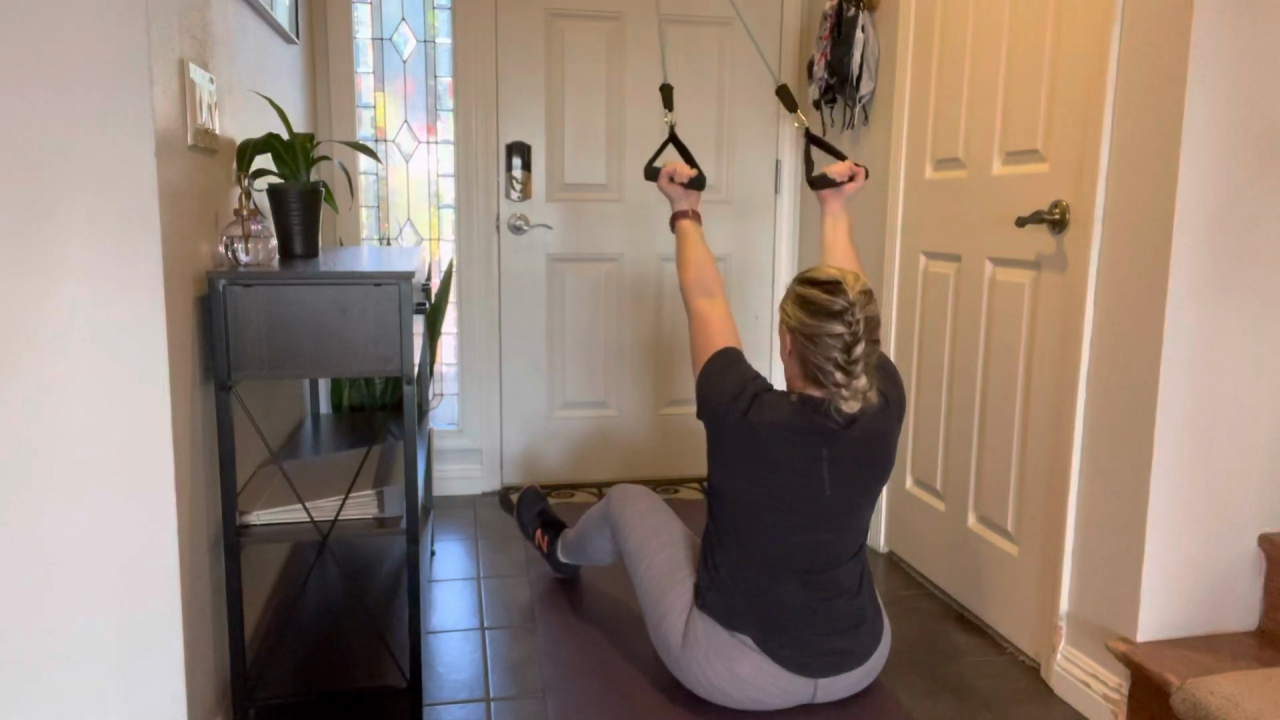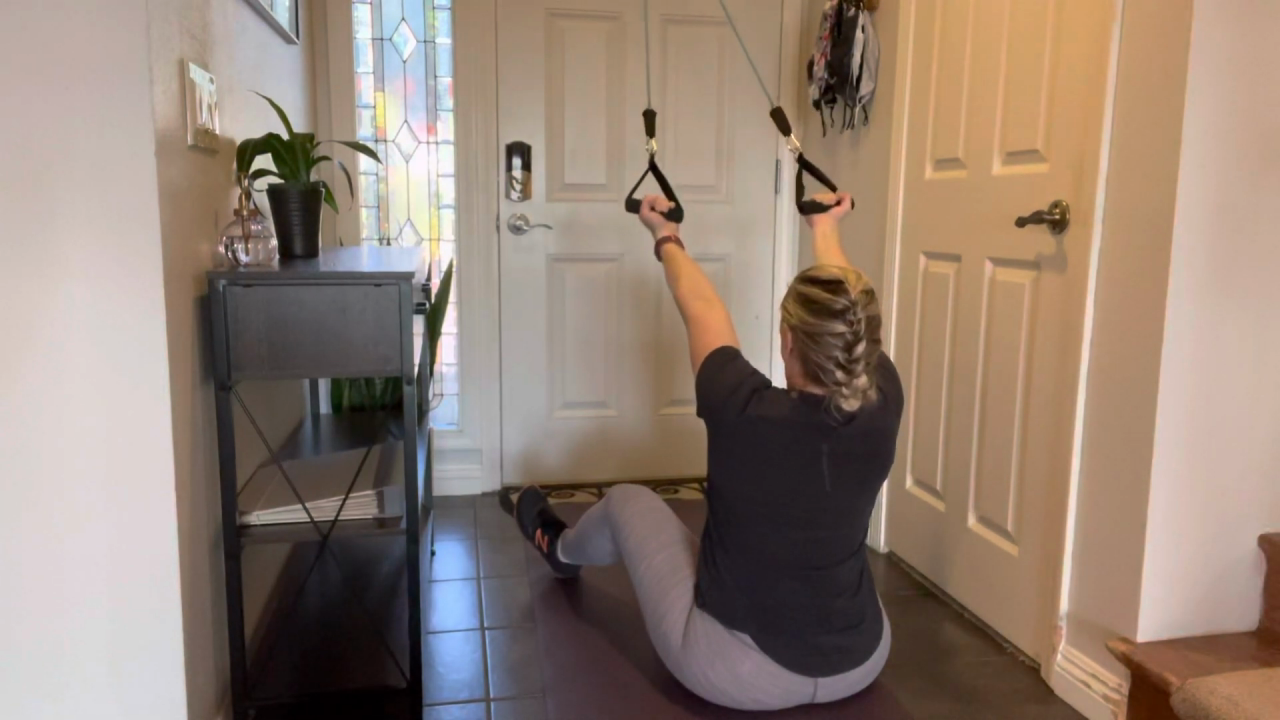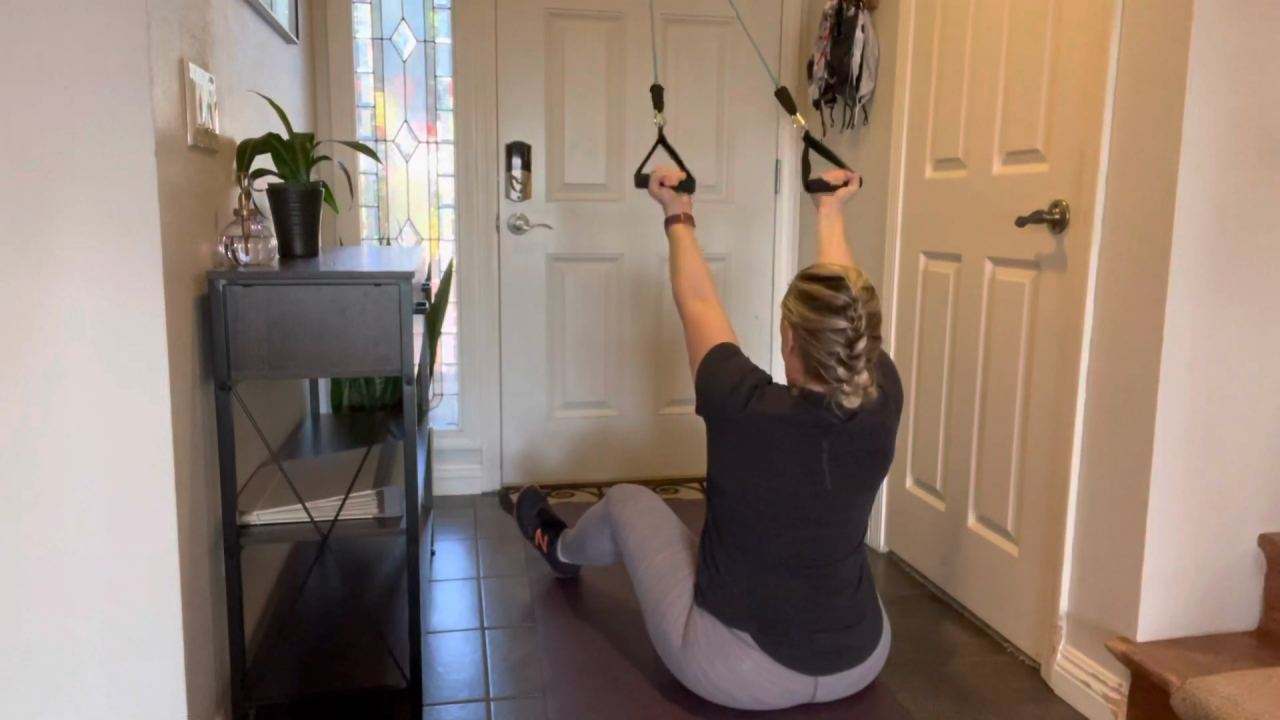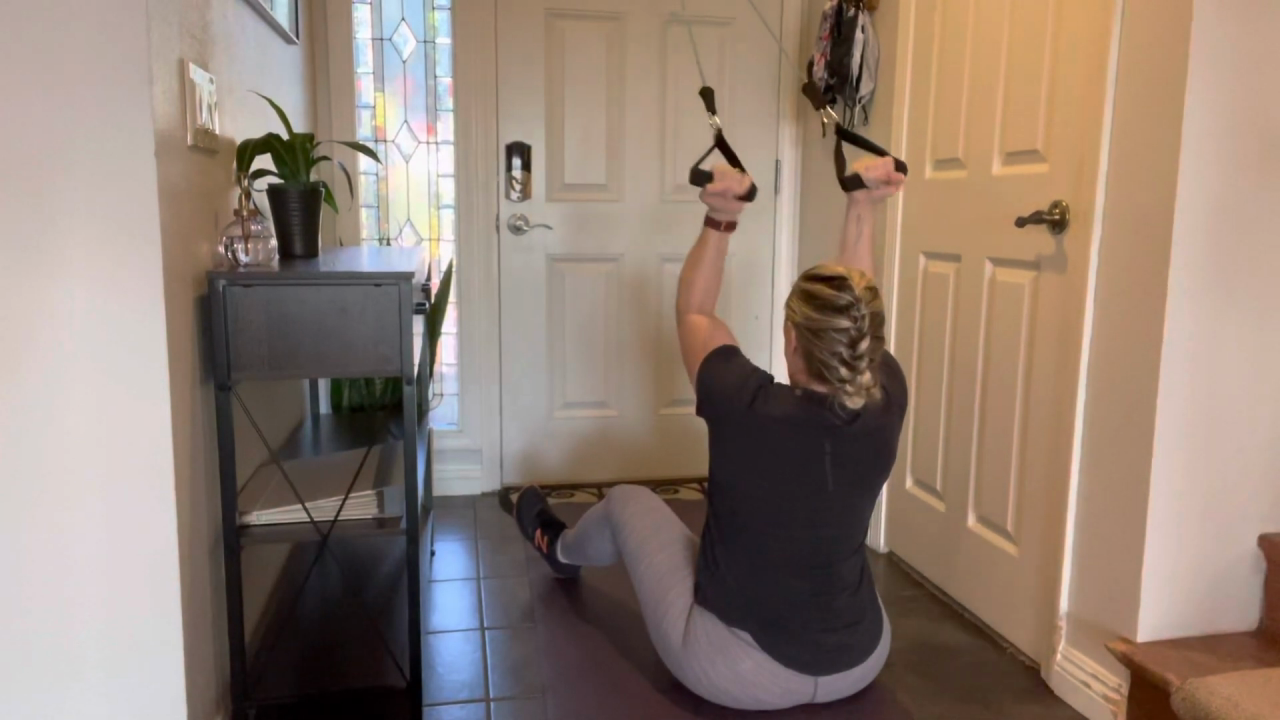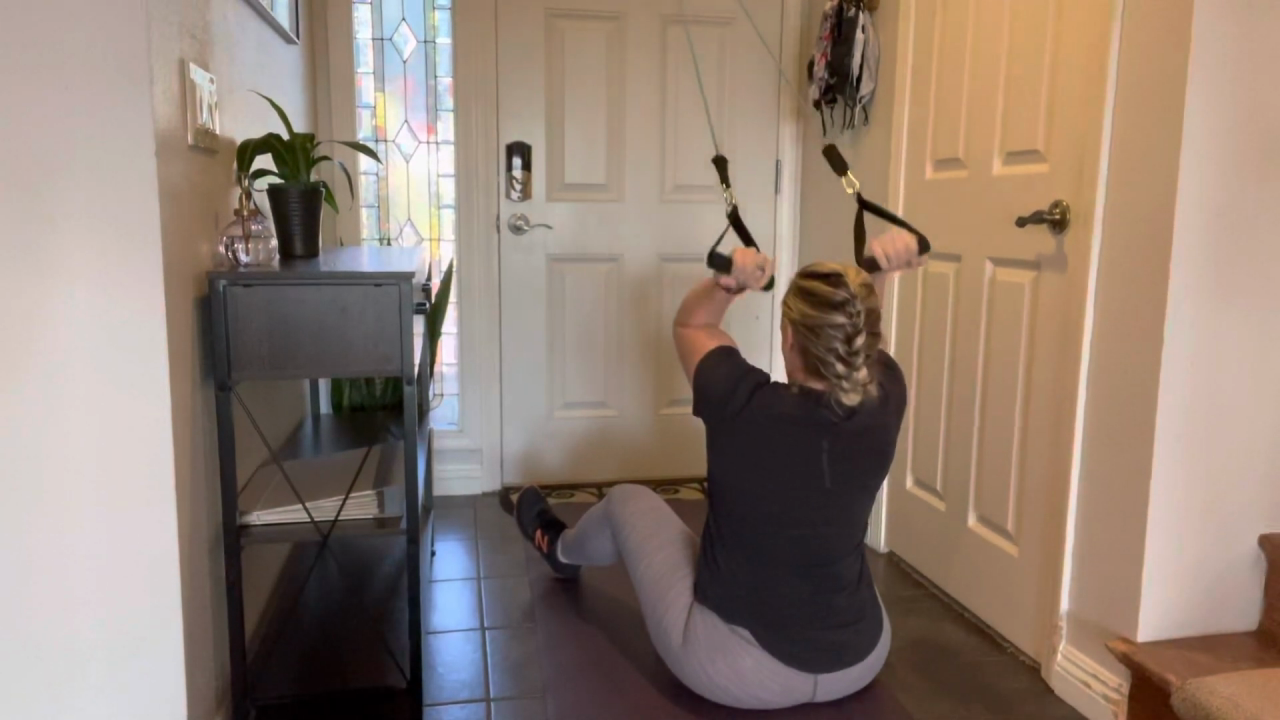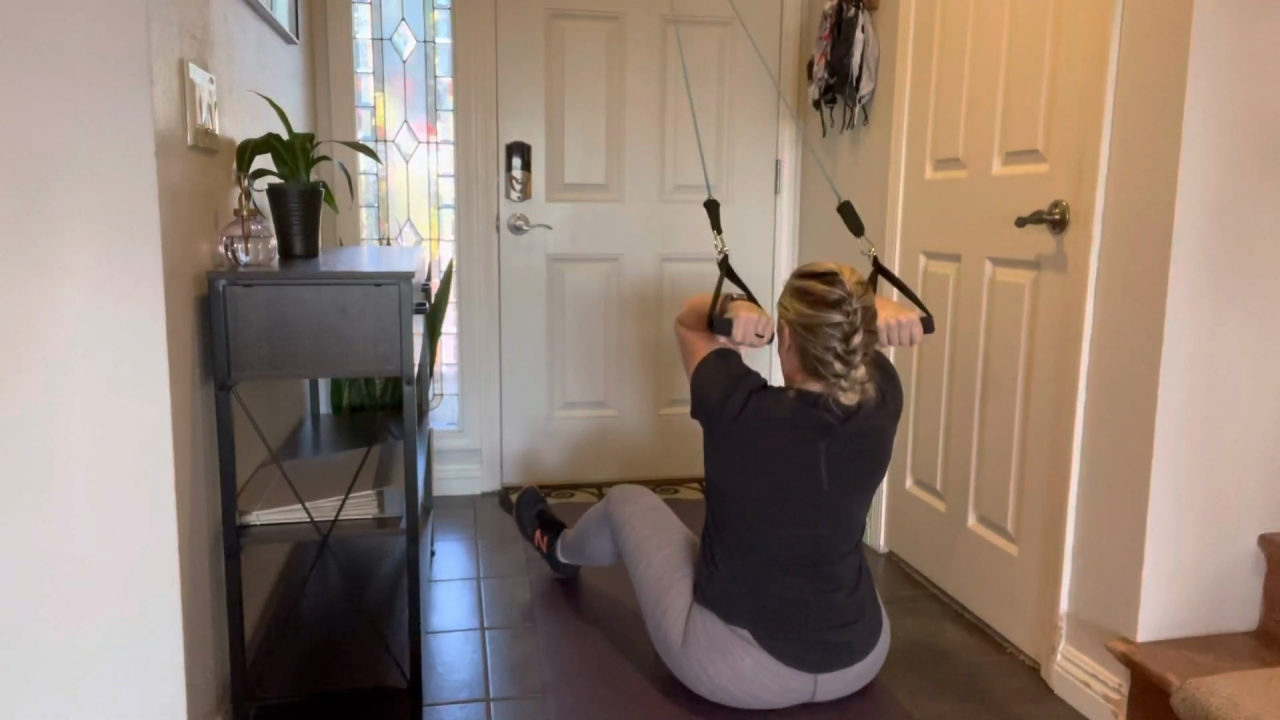
dt=0.4s
person 1, frame 1
left shoulder: (745, 416)
right shoulder: (882, 412)
left elbow: (706, 302)
right elbow: (849, 309)
left wrist: (685, 212)
right wrist: (834, 206)
left hip: (735, 674)
right hip: (859, 665)
left knee: (627, 502)
left ankle: (560, 548)
person 1, frame 2
left shoulder: (744, 412)
right shoulder: (881, 410)
left elbow: (702, 309)
right elbow: (849, 314)
left wrist: (666, 238)
right wrist: (824, 224)
left hip: (736, 674)
right hip: (858, 665)
left knee: (626, 501)
left ankle: (561, 549)
person 1, frame 3
left shoulder: (745, 411)
right shoulder: (881, 408)
left elbow: (697, 304)
right elbow: (849, 310)
left wrist: (678, 215)
right wrist: (829, 210)
left hip: (734, 673)
right hip: (858, 664)
left knee: (627, 502)
left ankle: (560, 550)
person 1, frame 4
left shoulder: (748, 411)
right shoulder: (884, 410)
left elbow: (693, 313)
right elbow: (854, 309)
left wrist: (721, 219)
right wrist: (862, 206)
left hip: (737, 673)
right hip: (858, 664)
left knee: (627, 502)
left ankle: (560, 550)
person 1, frame 5
left shoulder: (747, 410)
right shoulder: (884, 406)
left elbow: (689, 326)
right elbow: (852, 326)
left wrist: (728, 283)
right wrist: (877, 269)
left hip: (737, 672)
left knee: (627, 502)
left ankle: (561, 550)
person 1, frame 6
left shoulder: (742, 412)
right shoulder: (880, 405)
left elbow: (688, 321)
right elbow: (847, 329)
left wrist: (730, 311)
right wrist: (881, 309)
left hip: (737, 672)
left knee: (627, 503)
left ankle: (559, 548)
